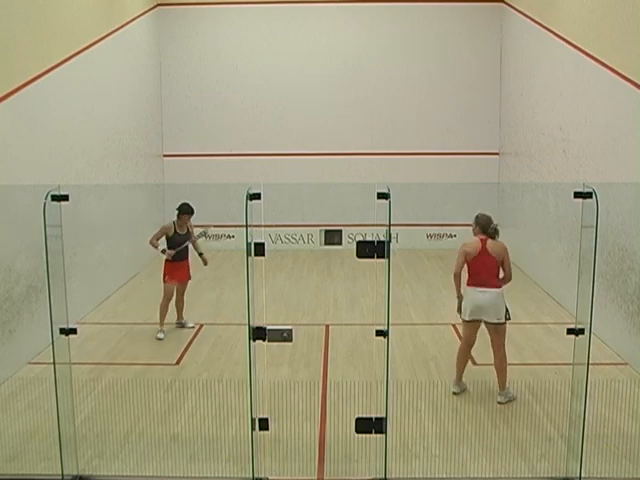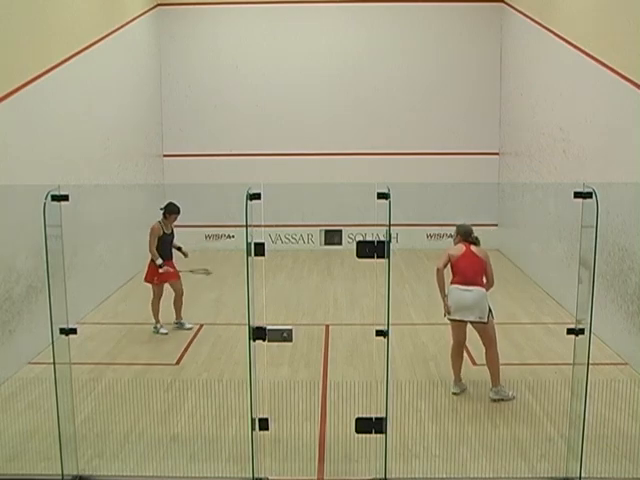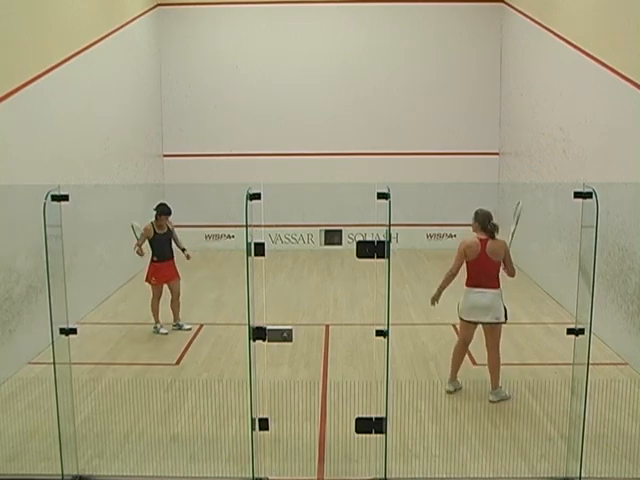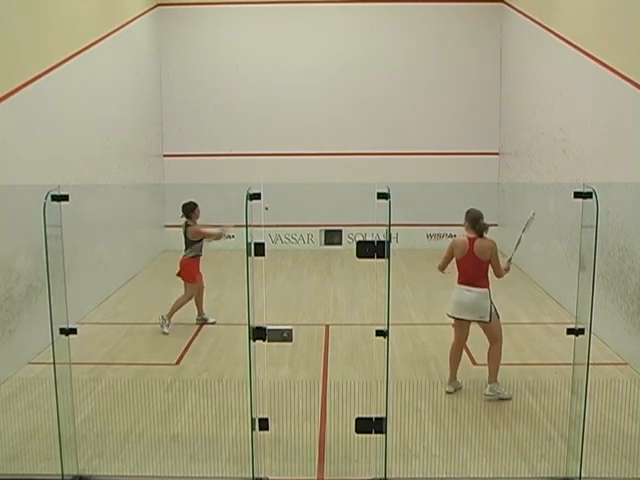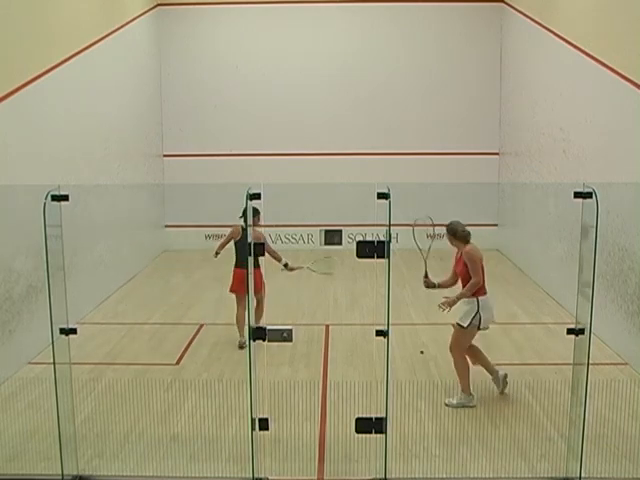
dt=1s
person 1, frame 1
left shoulder: (467, 246)
right shoulder: (501, 247)
left elbow: (457, 272)
right elbow: (508, 277)
left wrist: (459, 295)
left hip: (472, 296)
right hip: (494, 298)
left knee: (466, 343)
right knee: (499, 348)
left ankle: (457, 383)
right ankle: (503, 392)
person 1, frame 2
left shoulder: (452, 250)
right shoulder: (482, 252)
left elbow: (439, 269)
right elbow: (490, 281)
left wrist: (444, 297)
left hip: (457, 294)
right hip: (477, 296)
left knee: (458, 343)
right knee: (490, 345)
left ankle: (457, 383)
right ankle: (496, 388)
person 1, frame 3
left shoulder: (467, 244)
right shoulder: (501, 245)
left elbow: (453, 271)
right elbow: (511, 273)
left wrist: (438, 291)
left hip: (471, 297)
right hip: (492, 298)
left knee: (462, 342)
right knee: (493, 347)
left ankle: (452, 381)
right ankle: (495, 390)
person 1, frame 4
left shoulder: (457, 243)
right shoulder: (489, 244)
left elbow: (441, 267)
right elbow: (499, 274)
left wrist: (442, 268)
right wrist: (506, 268)
left hip: (460, 294)
right hip: (480, 297)
left knee: (459, 340)
right knee: (496, 341)
left ankle: (452, 382)
right ankle: (492, 386)
person 1, frame 5
left shoulder: (470, 251)
right shoulder: (459, 253)
left elbow: (477, 281)
right elbow: (452, 281)
left wrist: (456, 299)
right wrist: (434, 285)
left hip: (476, 305)
right hip: (474, 304)
left knee: (455, 348)
right knee: (464, 346)
left ankle: (467, 396)
right ankle: (496, 374)
person 2, frame 1
left shoulder: (189, 226)
right shoulder: (168, 227)
left elbow: (193, 241)
right elbow: (152, 240)
left wrist: (201, 254)
right wrist: (164, 251)
left hip: (184, 264)
right hip: (172, 265)
left knee: (181, 294)
right knee: (167, 296)
left ankle: (180, 320)
right ankle: (161, 328)
person 2, frame 2
left shoulder: (170, 226)
right shoulder: (156, 227)
right elbow: (152, 249)
left wrist: (180, 249)
right wrist: (161, 265)
left hip: (170, 264)
right hip: (158, 266)
left knee: (179, 292)
right knee: (157, 296)
left ankle: (179, 320)
right ankle: (157, 325)
person 2, frame 3
left shoulder: (169, 224)
right shoulder: (148, 229)
left elbow: (176, 239)
right elbow: (138, 245)
left wrist: (184, 250)
right wrist: (138, 250)
left hip: (170, 264)
right hip: (157, 266)
left knee: (176, 294)
right knee: (157, 296)
left ankle: (177, 322)
right ankle: (157, 325)
person 2, frame 4
left shoulder: (189, 225)
right shoulder: (194, 229)
right elbow: (213, 236)
left hip: (189, 260)
right hip: (191, 263)
left knee: (200, 288)
right knee: (189, 295)
left ankle: (201, 316)
right ankle: (166, 318)
person 2, frame 5
left shoulder: (235, 230)
right shoulder: (258, 234)
left elbow: (222, 244)
right elbow: (271, 252)
left wrist: (216, 252)
right wrist: (286, 265)
left hip: (238, 272)
right hip: (254, 272)
left knee: (241, 307)
right knee: (260, 301)
left ankle: (241, 339)
